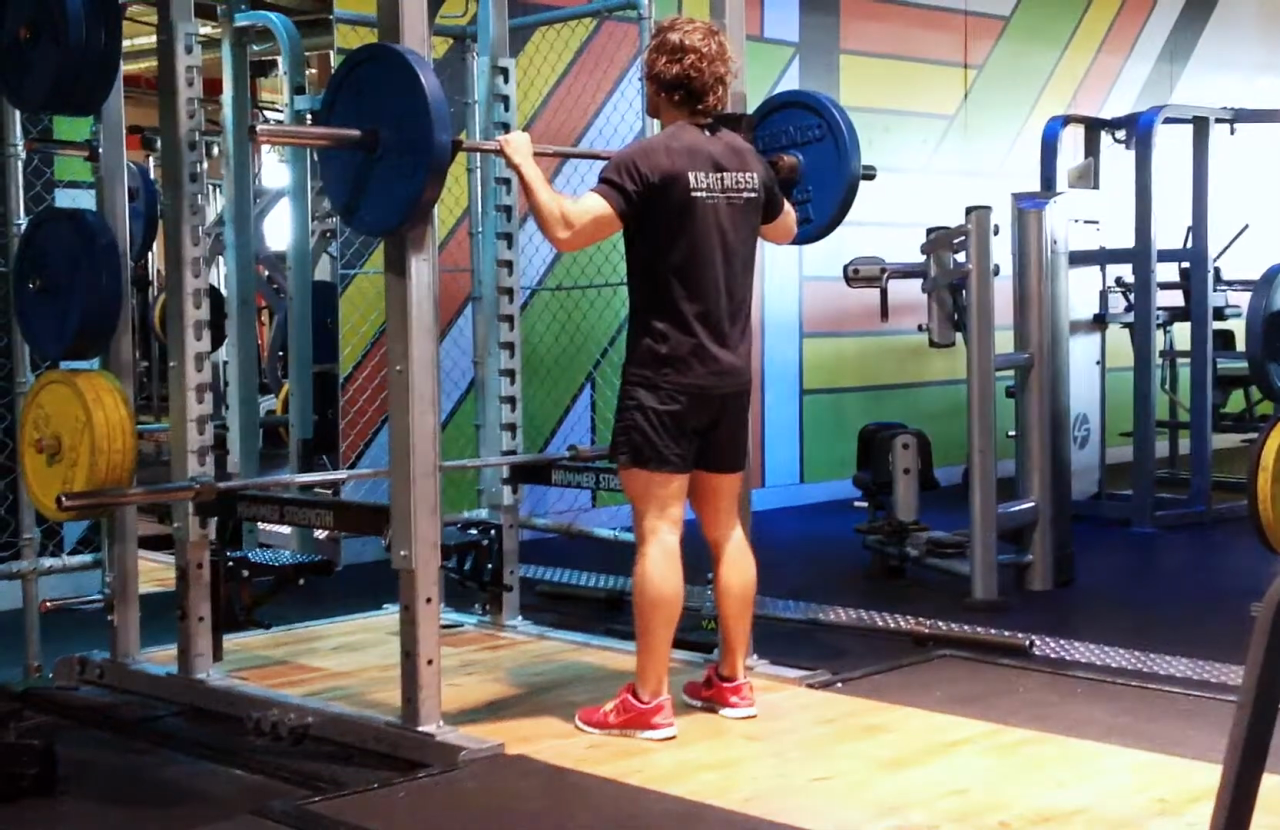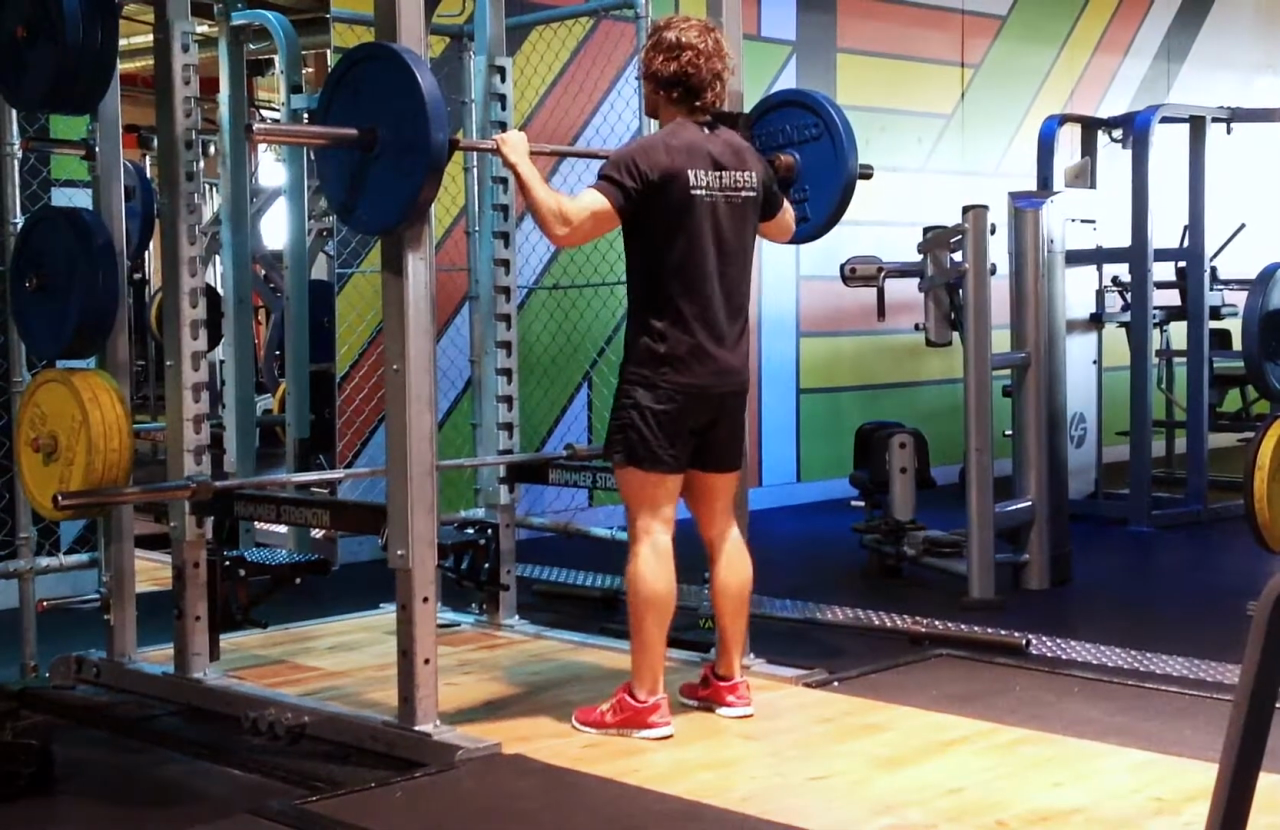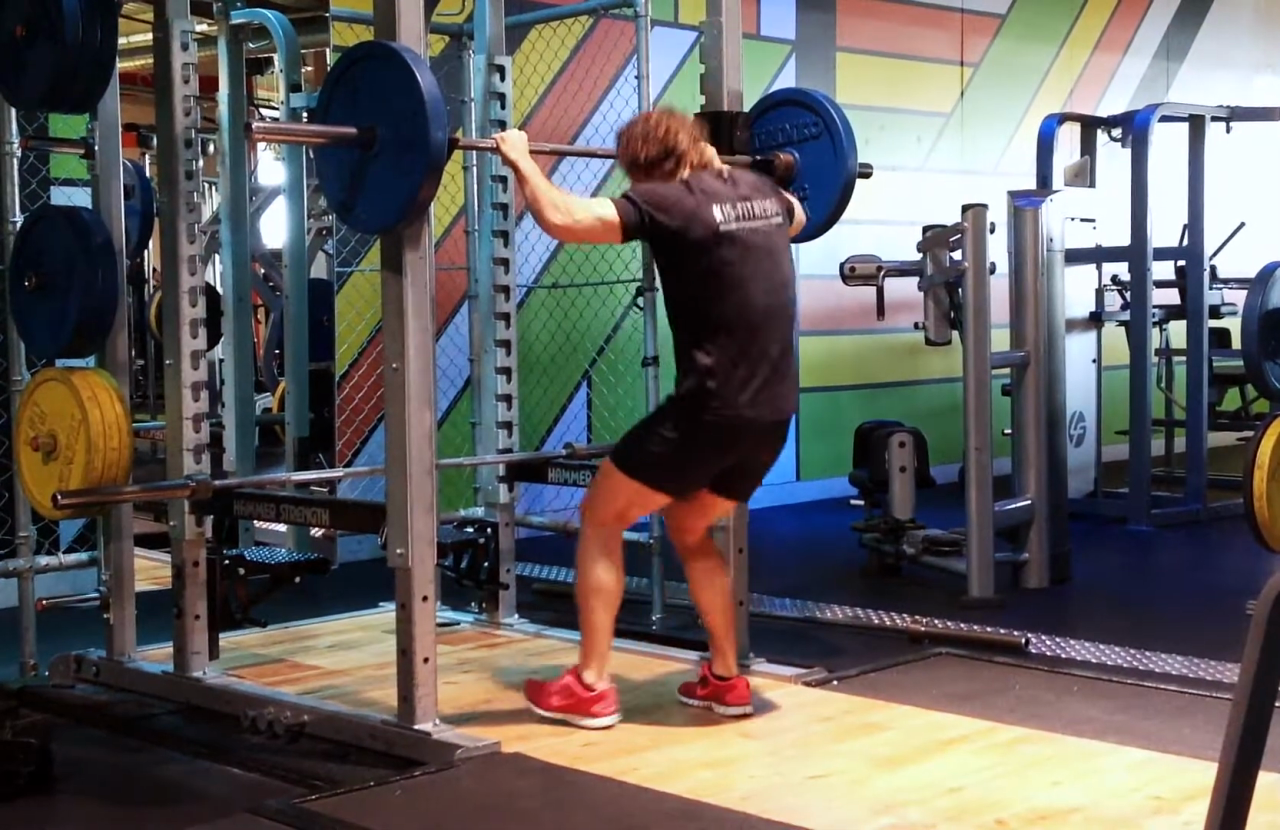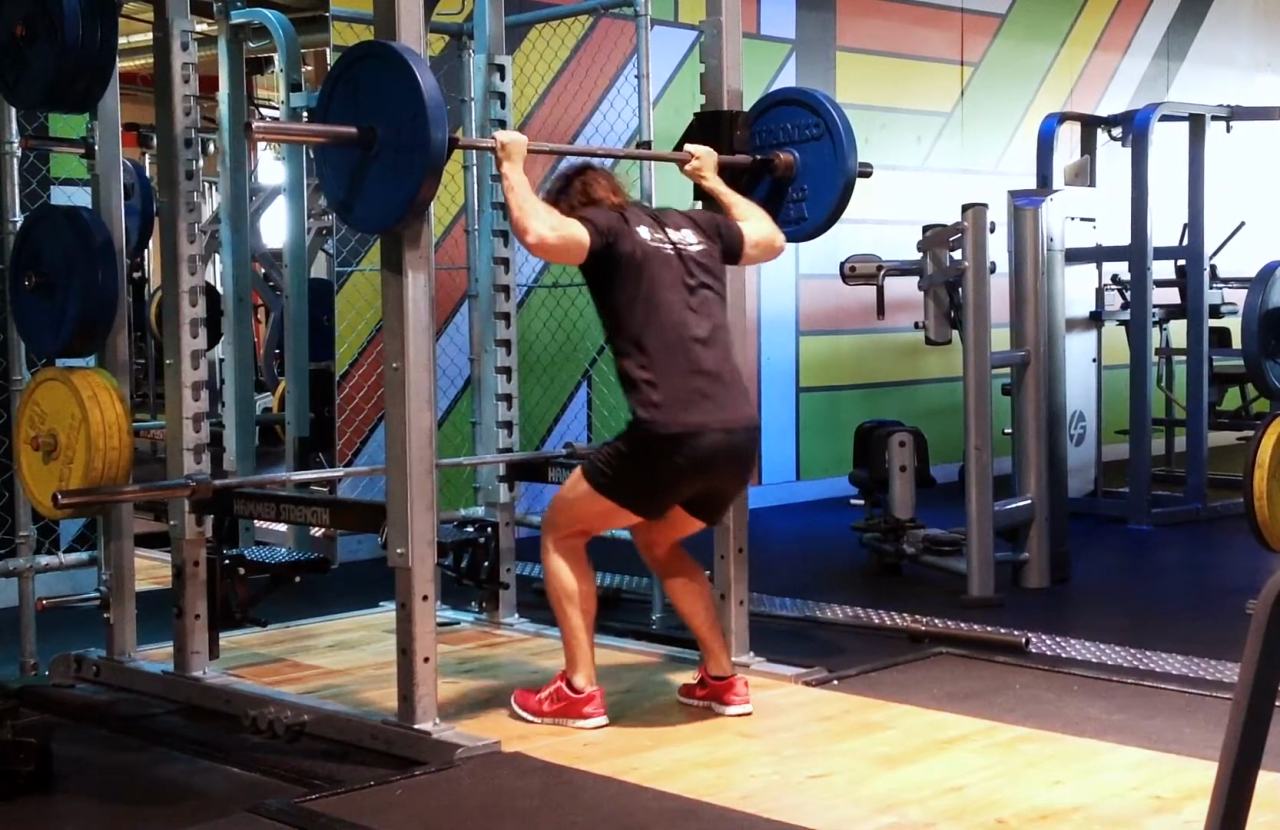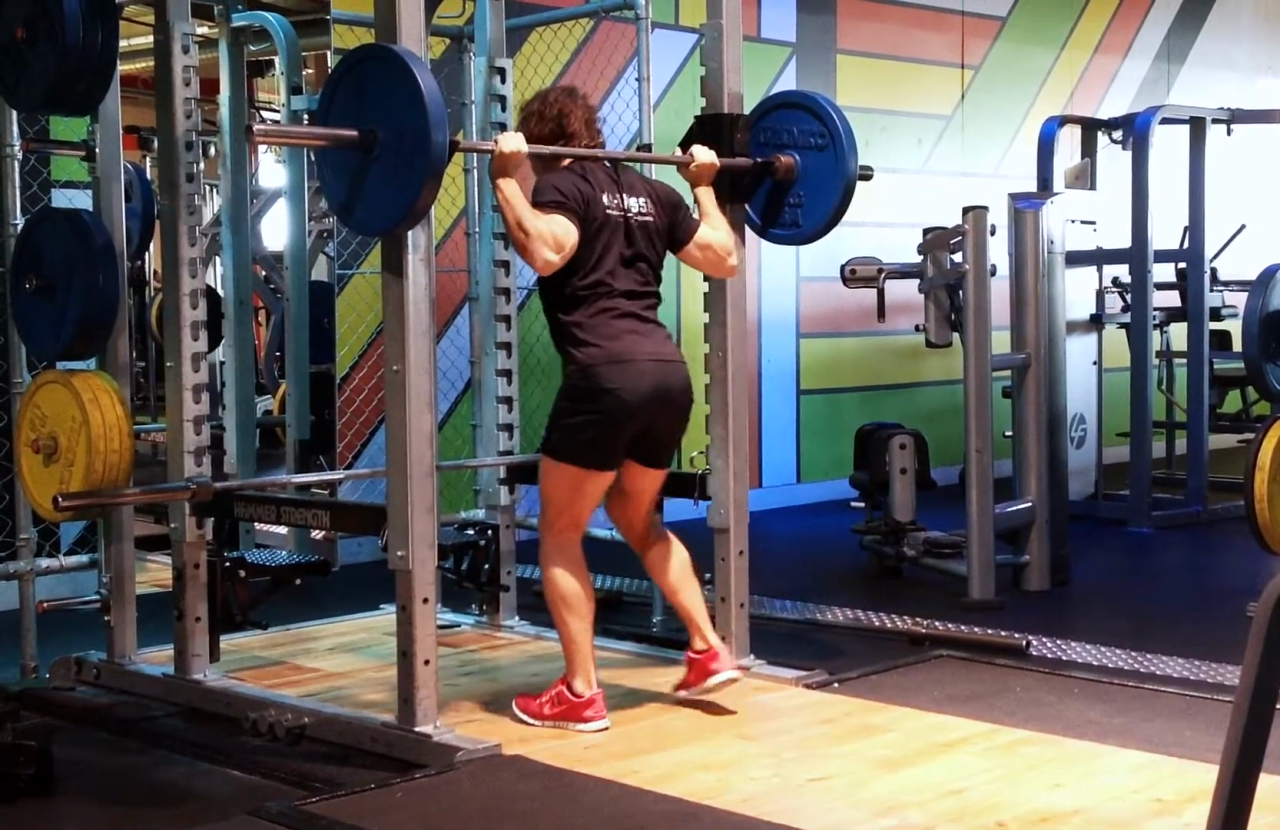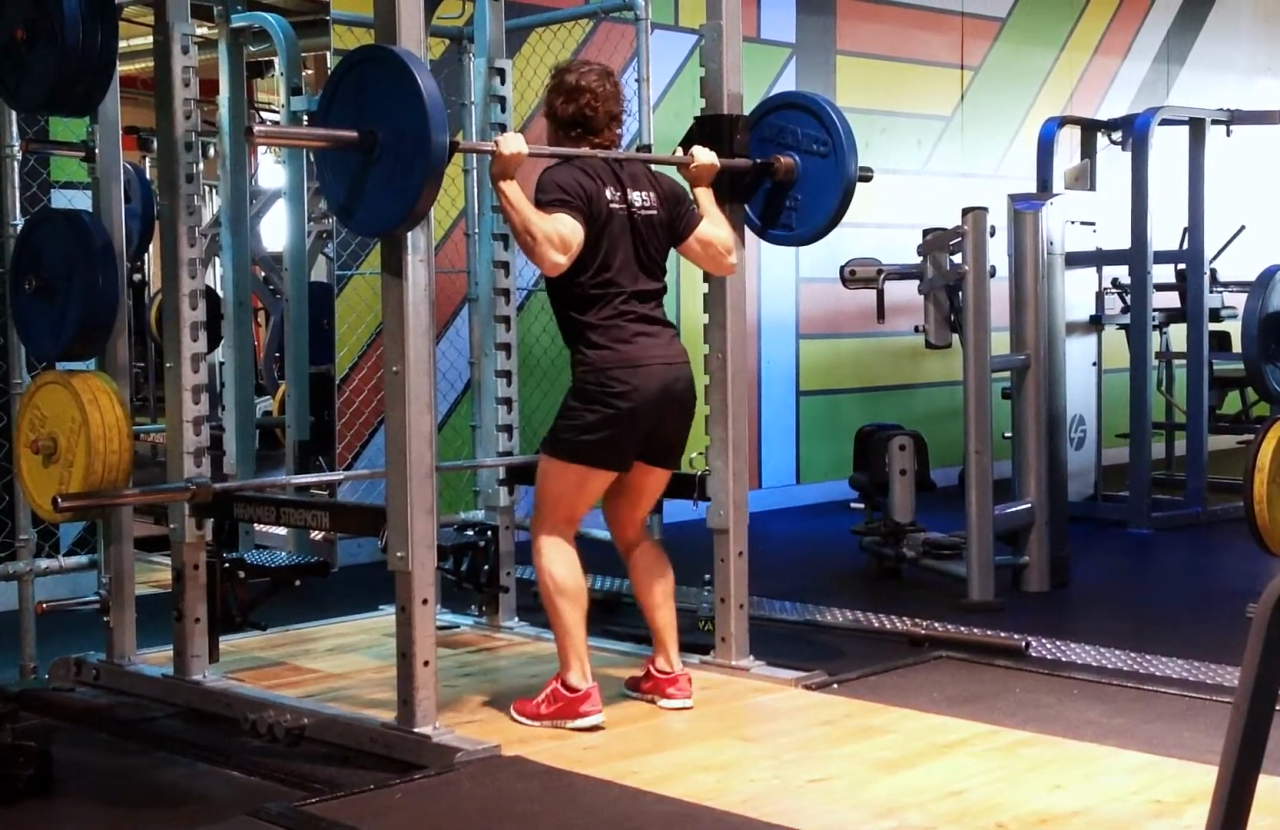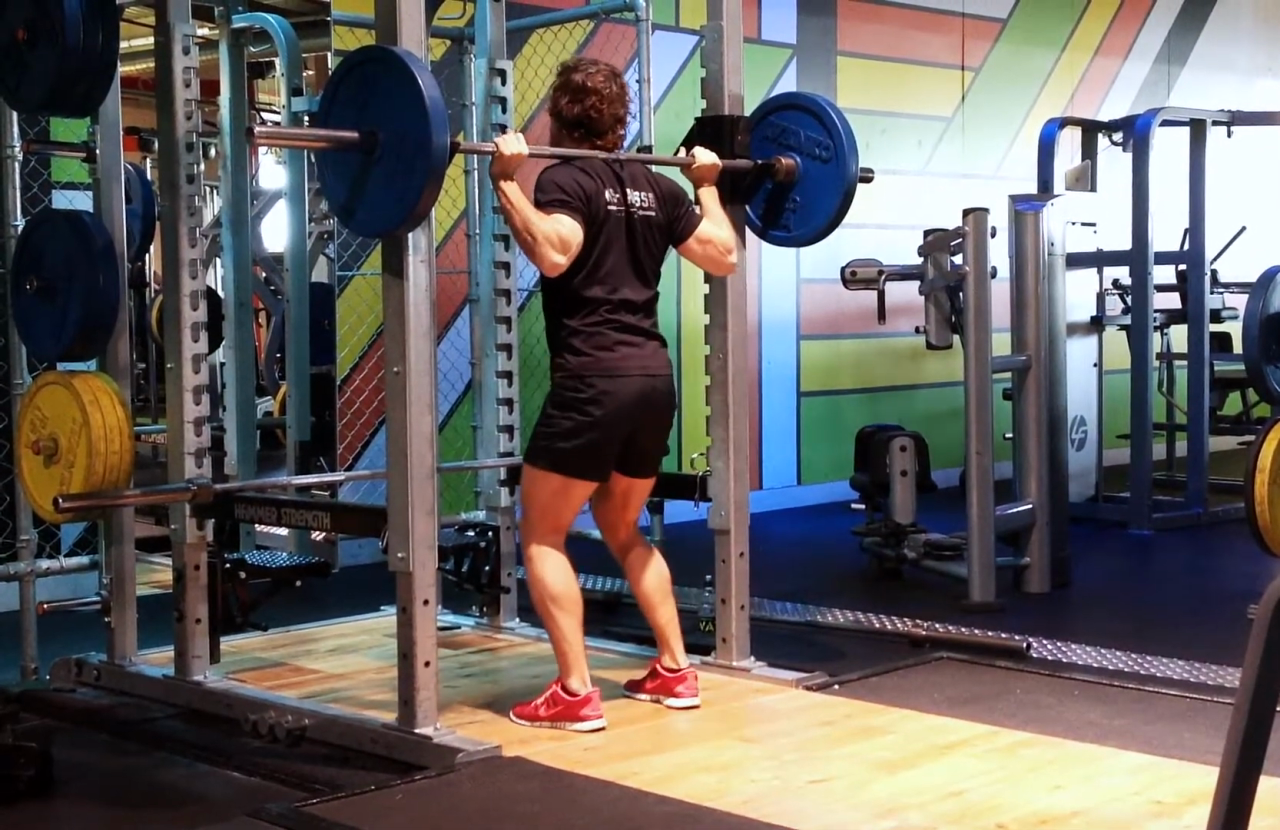
dt=0.4s
person 1, frame 1
left shoulder: (649, 158)
right shoulder: (747, 160)
left elbow: (566, 230)
right elbow: (785, 229)
left wrist: (524, 163)
left hip: (667, 376)
right hip: (730, 374)
left knee: (658, 531)
right knee: (723, 526)
left ankle: (647, 700)
right ankle: (731, 680)
person 1, frame 2
left shoulder: (649, 156)
right shoulder: (746, 156)
left elbow: (564, 225)
right elbow: (785, 227)
left wrist: (520, 162)
left hip: (664, 375)
right hip: (728, 373)
left knee: (649, 532)
right knee: (720, 528)
left ankle: (643, 699)
right ankle: (728, 680)
person 1, frame 3
left shoulder: (669, 203)
right shoulder: (761, 193)
left elbow: (562, 218)
right elbow: (798, 213)
left wrist: (521, 159)
left hip: (712, 411)
right hip: (773, 415)
left knee: (599, 521)
right knee: (690, 532)
left ankle: (590, 686)
right ankle: (725, 677)
person 1, frame 4
left shoulder: (601, 229)
right shoulder: (692, 226)
left elbow: (541, 235)
right elbow: (772, 240)
left wrist: (513, 167)
right wrist: (711, 180)
left hip: (672, 434)
right hip: (737, 433)
left knee: (561, 532)
right knee: (656, 542)
left ankle: (579, 691)
right ankle: (723, 679)
person 1, frame 5
left shoulder: (560, 185)
right shoulder: (650, 191)
left elbow: (546, 253)
right elbow: (724, 259)
left wrist: (505, 179)
right wrist: (703, 186)
left hip: (605, 379)
right hip: (668, 375)
left knee: (560, 536)
right knee: (638, 521)
left ankle: (580, 693)
right ankle: (708, 650)
person 1, frame 6
left shoulder: (564, 179)
right shoulder: (657, 185)
left elbow: (554, 254)
right elbow: (723, 256)
left wrist: (506, 181)
right wrist: (703, 185)
left hip: (613, 378)
right hip: (672, 373)
left knee: (553, 528)
right knee: (630, 528)
left ankle: (574, 689)
right ankle: (669, 671)
person 1, frame 7
left shoulder: (564, 179)
right shoulder: (656, 187)
left elbow: (554, 253)
right elbow: (724, 256)
left wrist: (506, 180)
right wrist: (707, 185)
left hip: (593, 382)
right hip: (653, 378)
left knee: (541, 536)
right knee: (622, 530)
left ankle: (575, 692)
right ankle: (675, 668)
